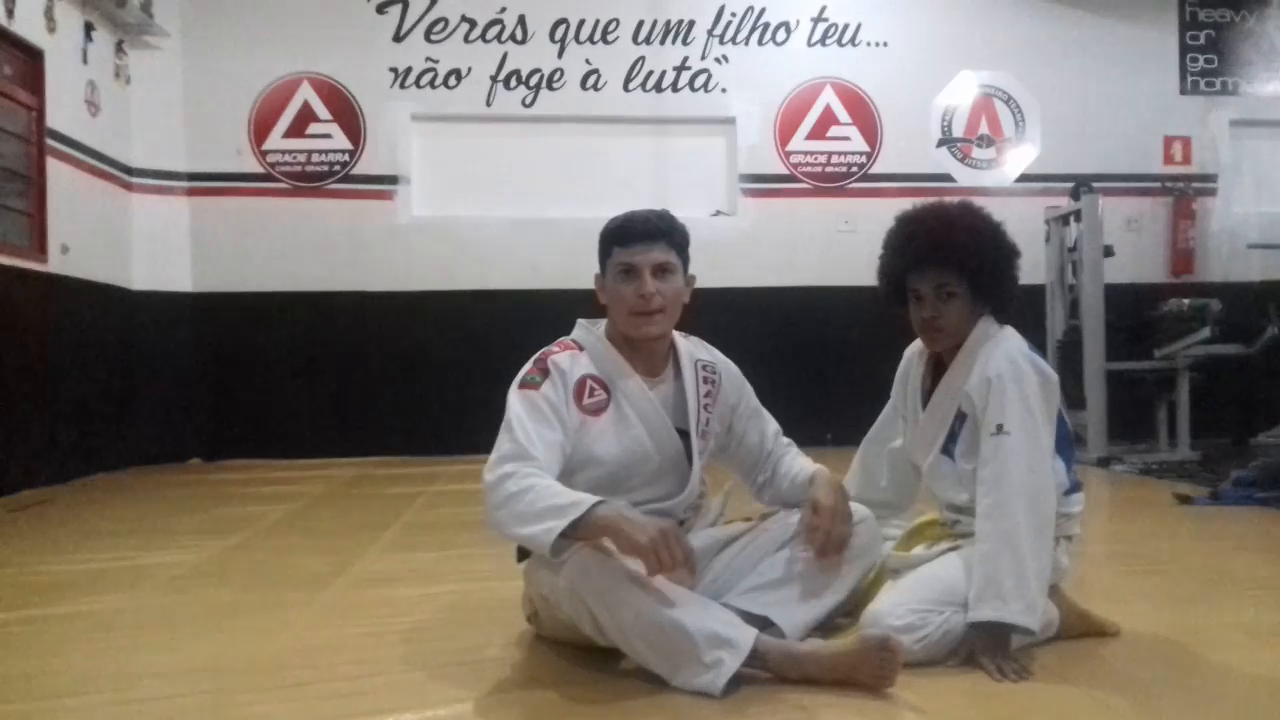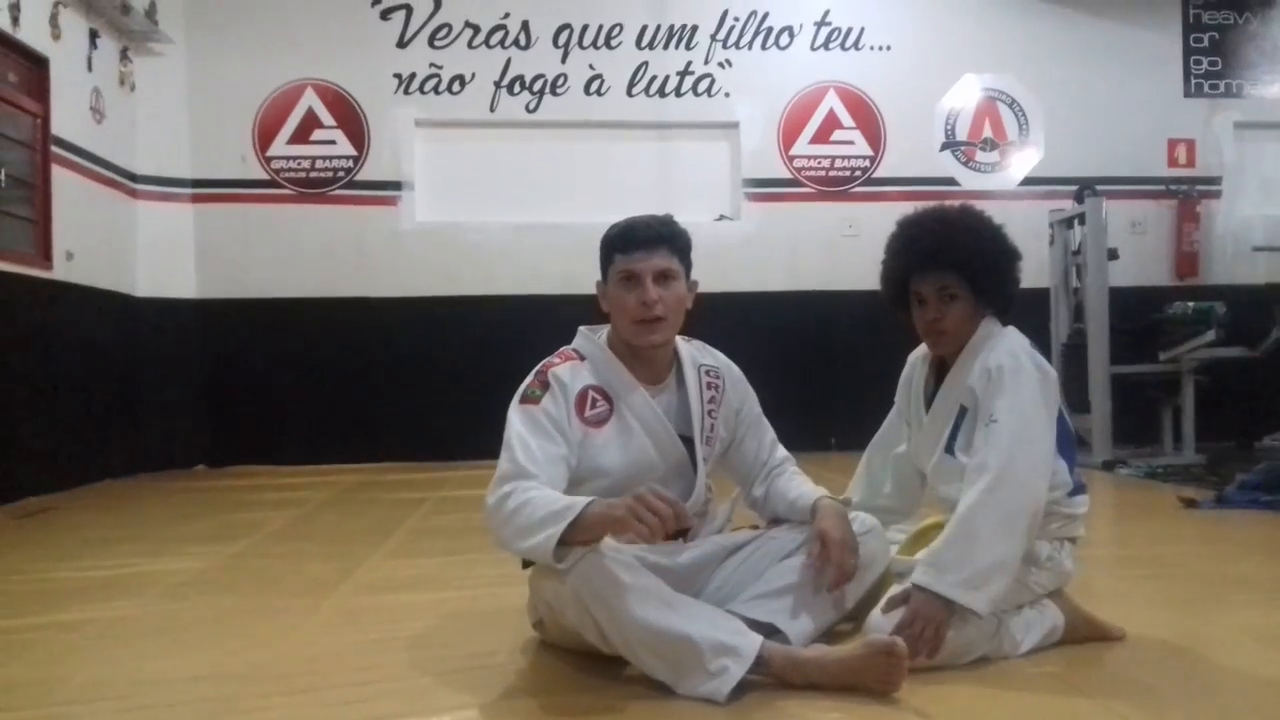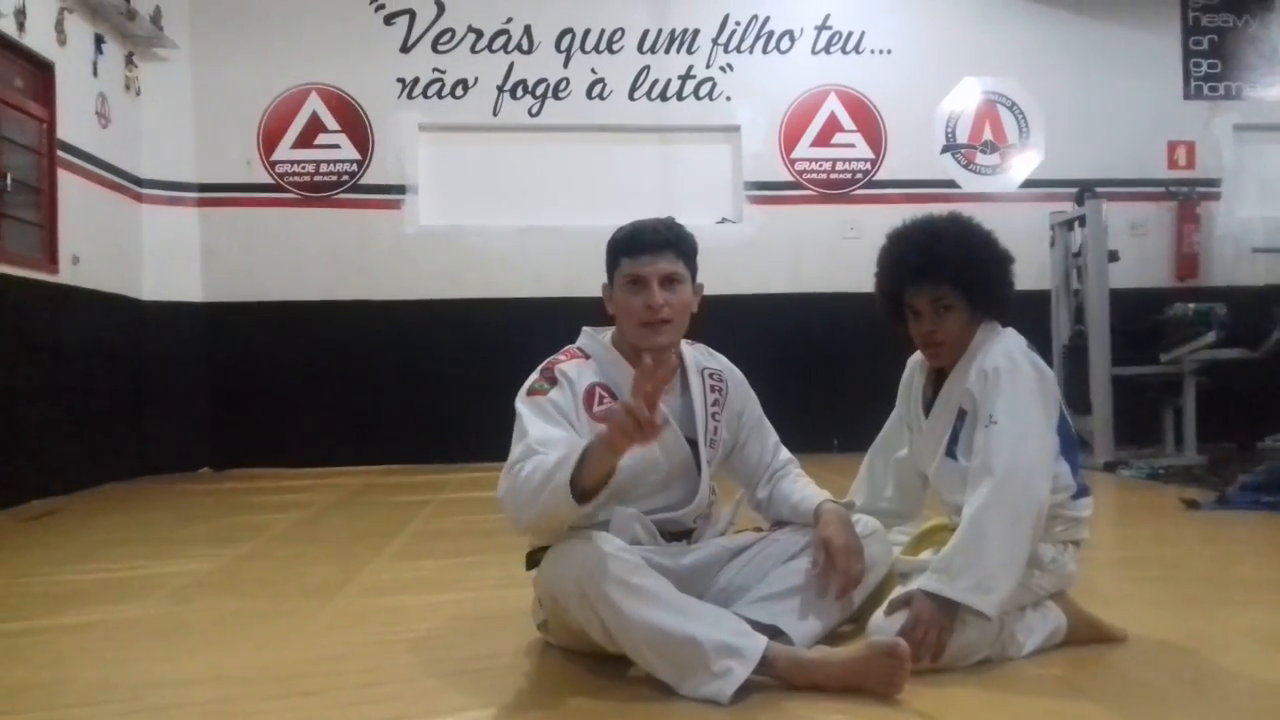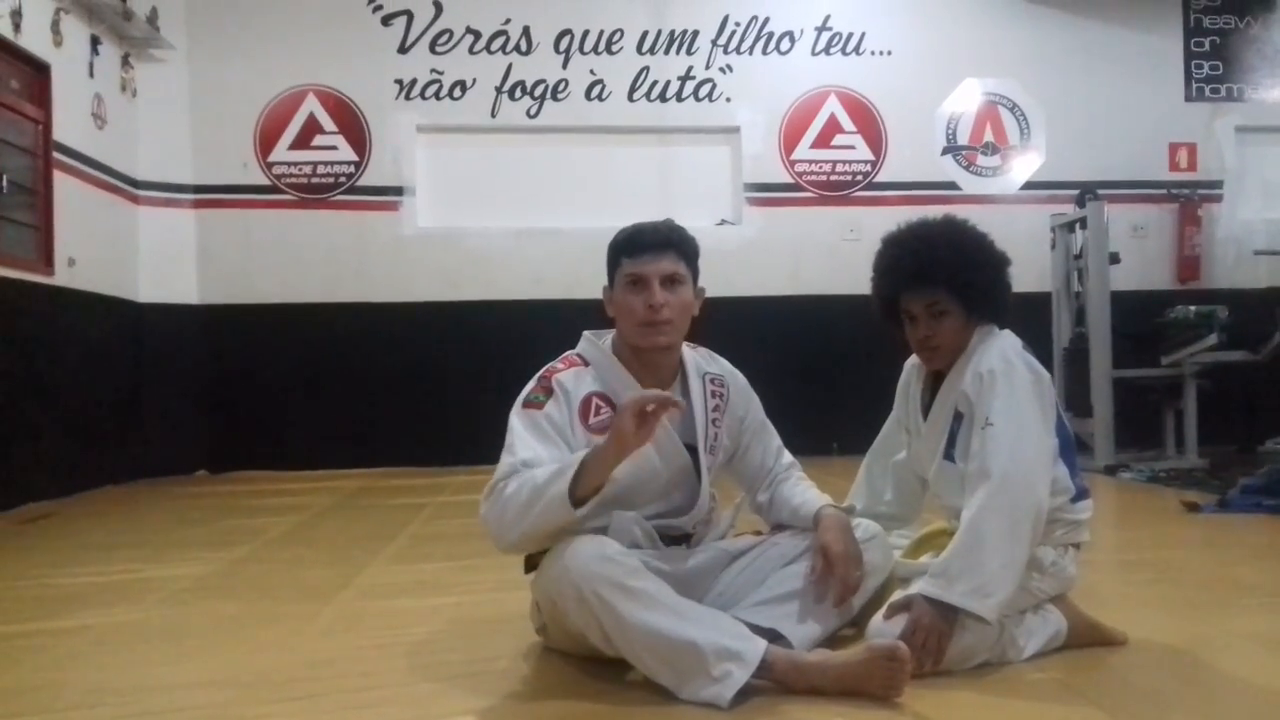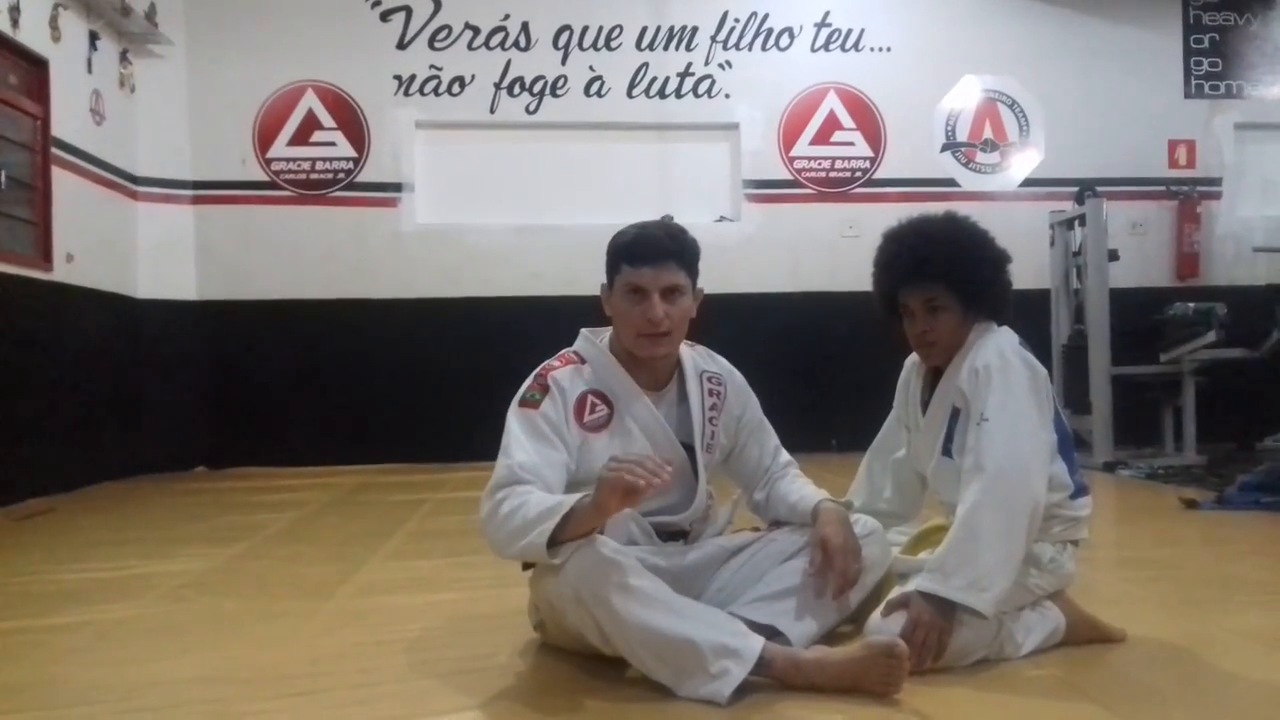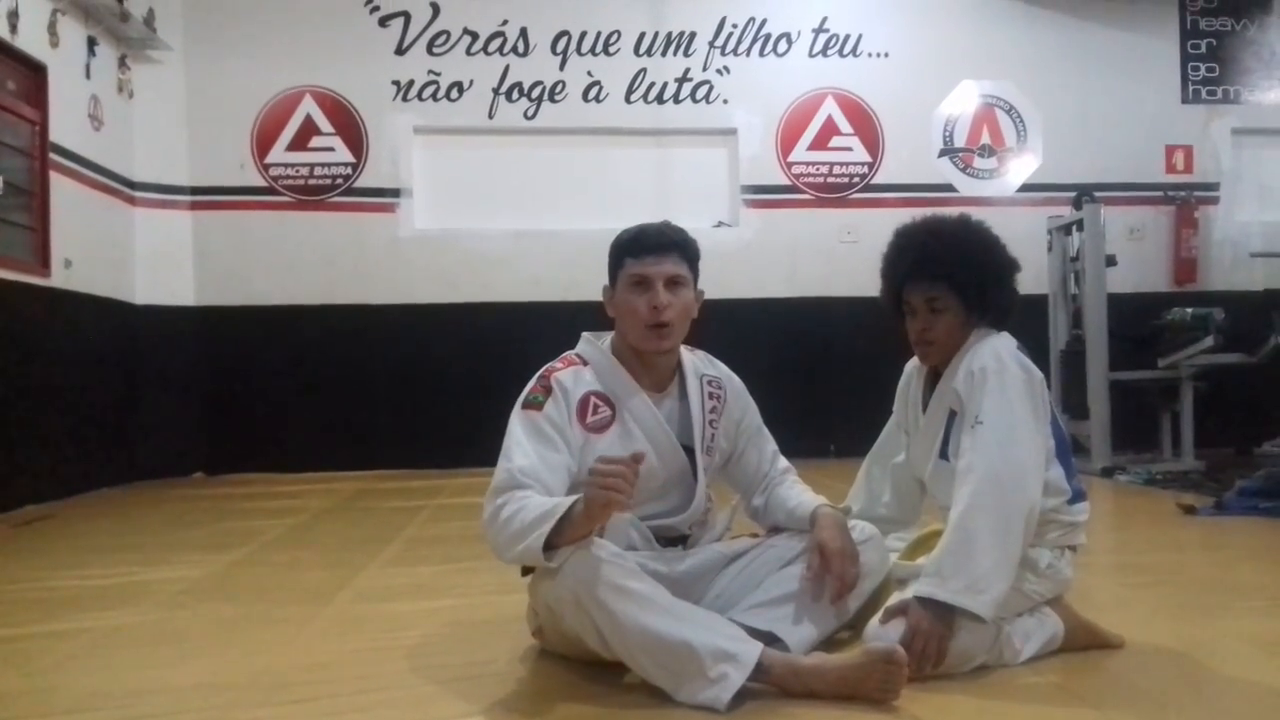
dt=0.5s
person 1, frame 1
left shoulder: (710, 371)
right shoulder: (556, 373)
left elbow: (770, 456)
right elbow: (510, 490)
left wrist: (819, 480)
right wrist: (613, 522)
left hip: (688, 558)
right hip: (601, 566)
left knee: (856, 529)
right knee: (574, 564)
left ankle: (716, 632)
right ankle: (789, 654)
person 1, frame 2
left shoulder: (716, 375)
right shoulder: (558, 384)
left elbow: (770, 471)
right elbow: (512, 510)
left wrist: (825, 508)
right wrist: (606, 514)
left hip: (696, 565)
right hip: (603, 578)
left knee: (863, 538)
right knee: (578, 566)
left ankle: (713, 639)
right ankle: (791, 661)
person 1, frame 3
left shoulder: (717, 376)
right shoulder: (562, 379)
left elbow: (773, 472)
right elbow: (525, 503)
left wrist: (828, 511)
right wrist: (611, 442)
left hip: (699, 566)
right hip: (601, 576)
left knee: (866, 539)
right knee: (577, 564)
left ankle: (725, 642)
right ankle: (794, 661)
person 1, frame 4
left shoulder: (719, 382)
right shoulder: (562, 388)
left elbow: (775, 477)
right elbow: (506, 519)
left wrist: (828, 516)
right wrist: (609, 453)
left hip: (700, 571)
right hip: (601, 591)
left knee: (867, 543)
right knee: (578, 564)
left ankle: (721, 642)
right ankle: (794, 665)
person 1, frame 5
left shoulder: (717, 380)
right shoulder: (557, 386)
left elbow: (772, 474)
right elbow: (506, 516)
left wrist: (826, 509)
right wrist: (595, 506)
left hip: (696, 568)
right hip: (602, 579)
left knee: (864, 538)
right knee: (577, 567)
left ankle: (721, 641)
right ankle: (790, 662)
person 1, frame 6
left shoulder: (715, 384)
right shoulder: (561, 388)
left elbow: (769, 481)
right elbow: (507, 521)
left wrist: (823, 516)
right wrist: (583, 511)
left hip: (696, 573)
right hip: (601, 586)
left knee: (862, 545)
right knee: (575, 571)
left ankle: (717, 647)
right ankle: (787, 668)
person 2, frame 1
left shoulder: (1006, 368)
right shoulder: (917, 360)
left elbow: (1014, 499)
right elbow: (888, 461)
left wrist: (995, 615)
left hip: (1021, 540)
right hip: (959, 529)
left knee: (887, 628)
left ankle: (1043, 613)
right ankle: (1028, 603)
person 2, frame 2
left shoulder: (1009, 366)
right shoulder: (921, 365)
left elbow: (1002, 493)
right elbow: (891, 467)
left wrist: (941, 586)
left hip: (1028, 540)
right hip: (967, 532)
left knee: (893, 633)
left ankle: (1052, 618)
right ankle: (1027, 609)
person 2, frame 3
left shoulder: (1007, 367)
right shoulder: (921, 370)
left elbow: (1006, 494)
right elbow: (893, 469)
left wrist: (947, 591)
left hip: (1033, 542)
right hip: (974, 534)
left knee: (895, 635)
left ankle: (1055, 619)
right ankle: (1032, 610)
person 2, frame 4
left shoulder: (1003, 370)
right shoulder: (919, 373)
left elbow: (1008, 496)
right elbow: (892, 470)
left wrist: (947, 595)
left hip: (1033, 545)
right hip: (976, 537)
left knee: (896, 639)
left ankle: (1056, 622)
right ankle: (1031, 611)
person 2, frame 5
left shoulder: (1000, 366)
right shoulder: (919, 369)
left elbow: (1002, 491)
right elbow: (893, 467)
left wrist: (945, 592)
left hip: (1031, 543)
right hip: (976, 536)
left knee: (895, 636)
left ankle: (1054, 619)
right ankle: (1030, 611)
person 2, frame 6
left shoulder: (996, 370)
right shoulder: (919, 374)
left elbow: (994, 494)
right elbow: (891, 473)
left wrist: (944, 598)
left hip: (1029, 548)
right hip: (978, 542)
left knee: (894, 642)
left ankle: (1053, 625)
right ankle: (1028, 615)
